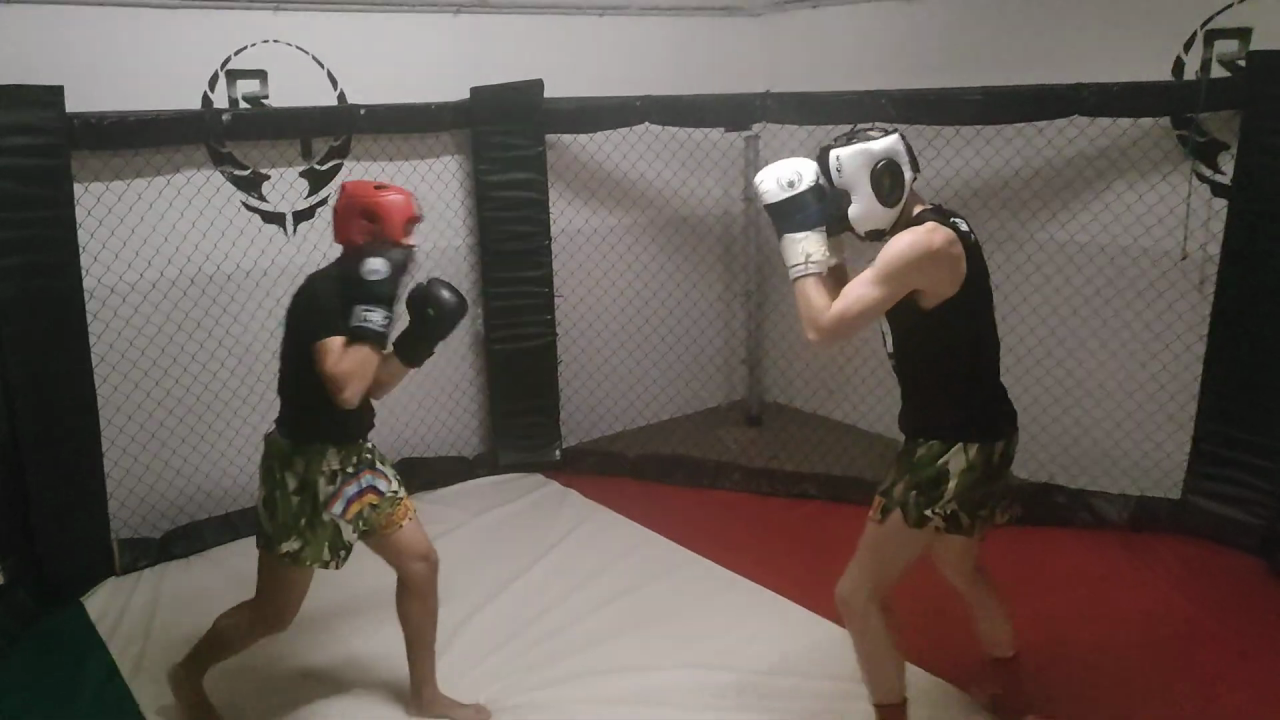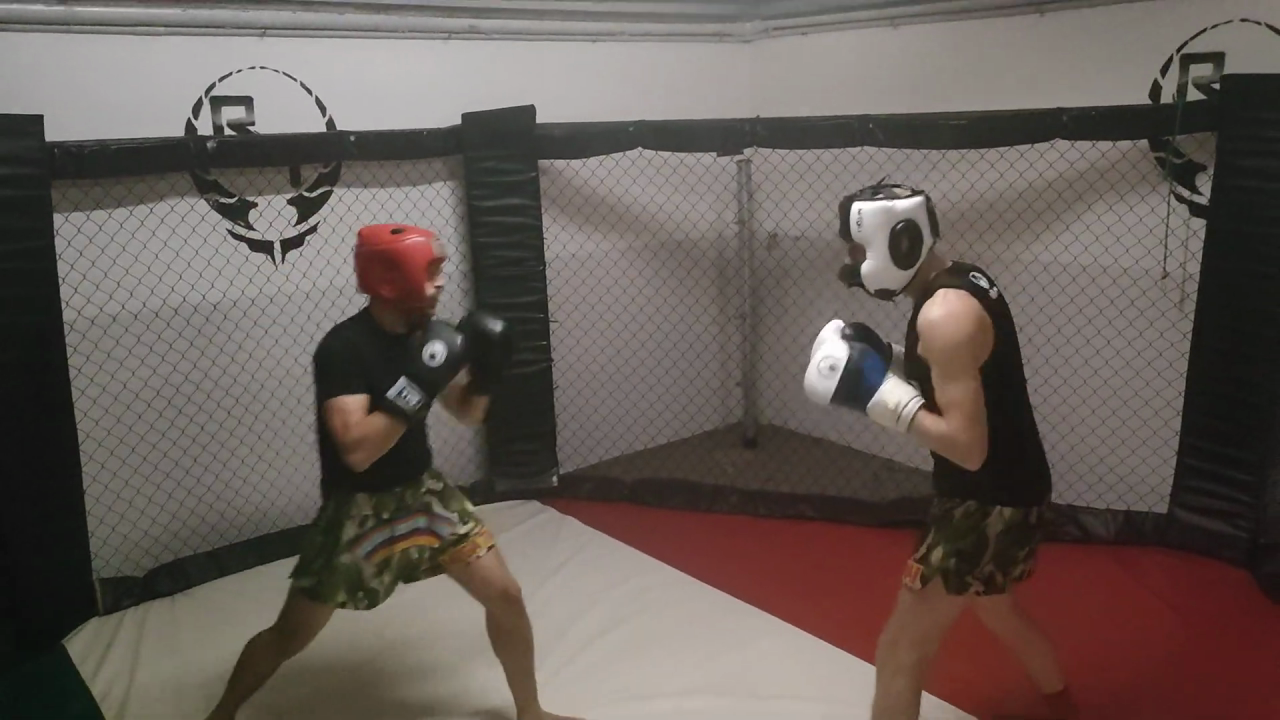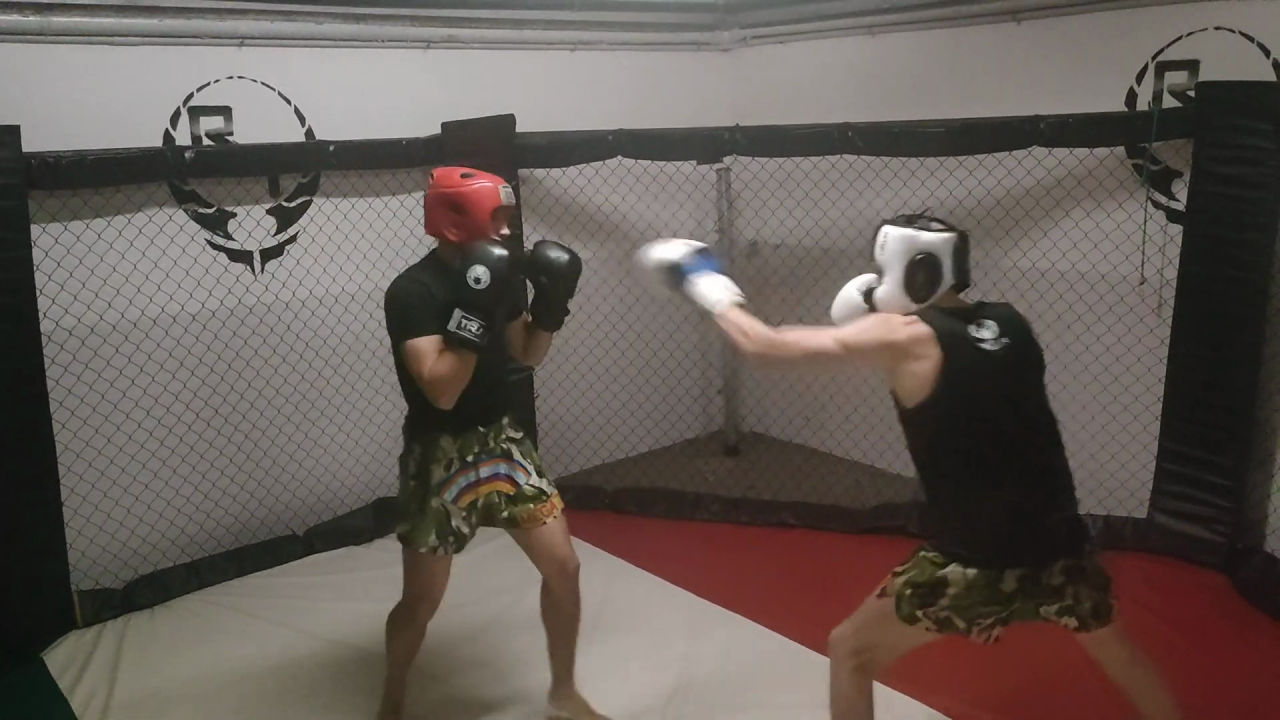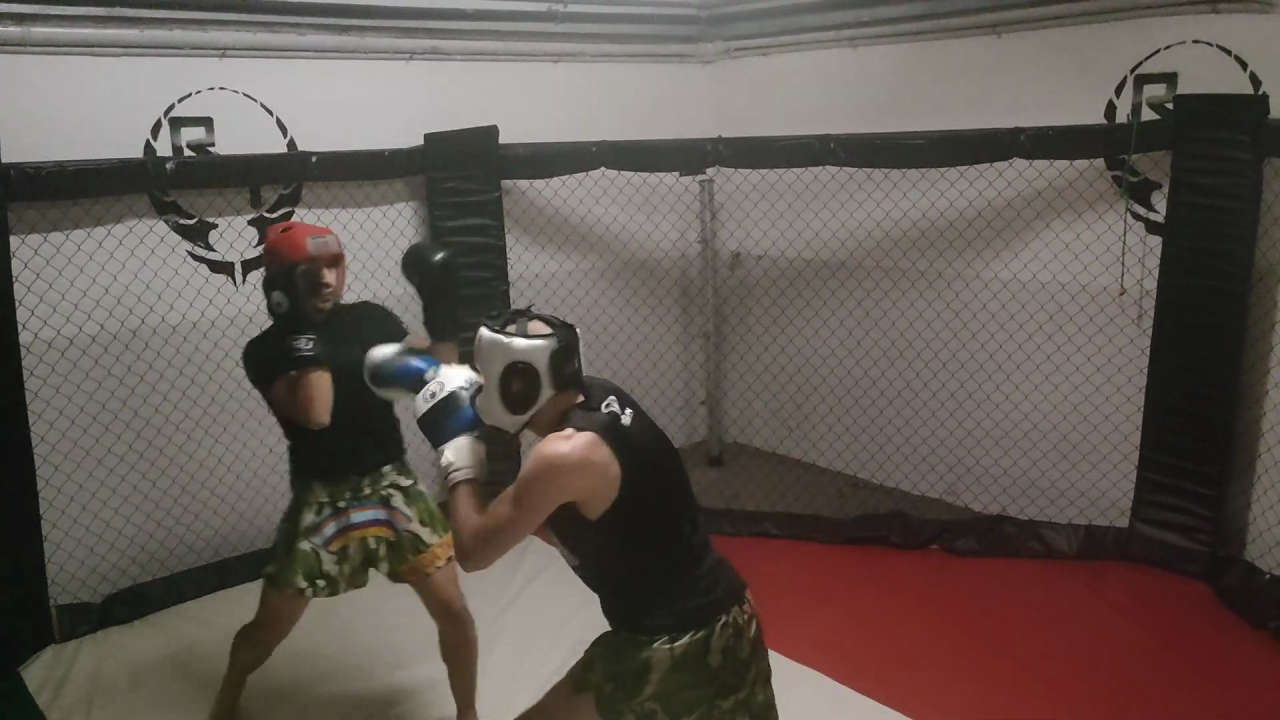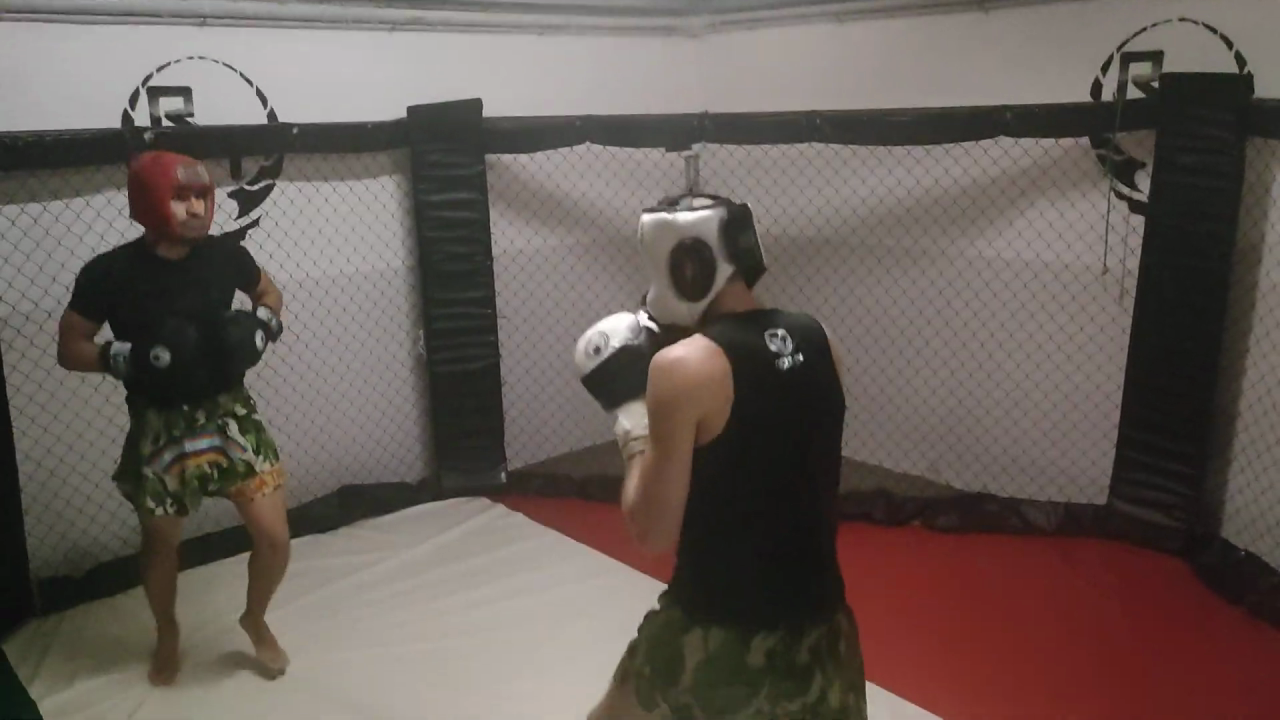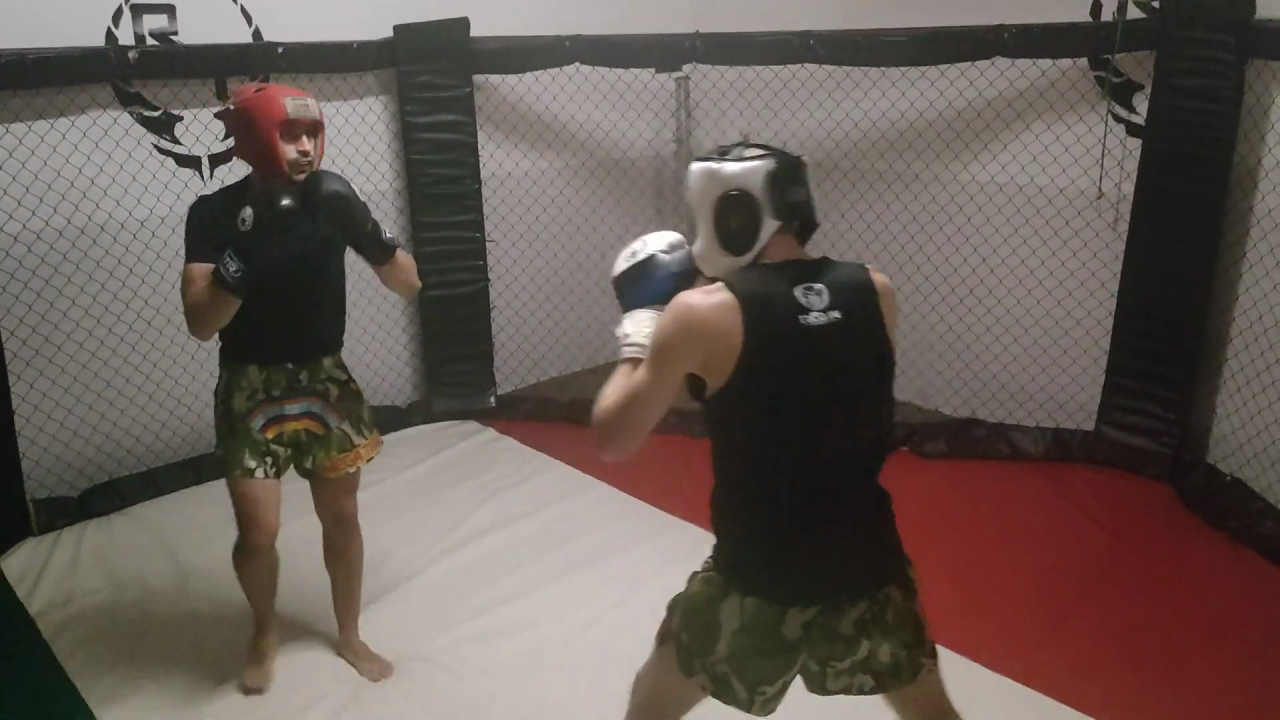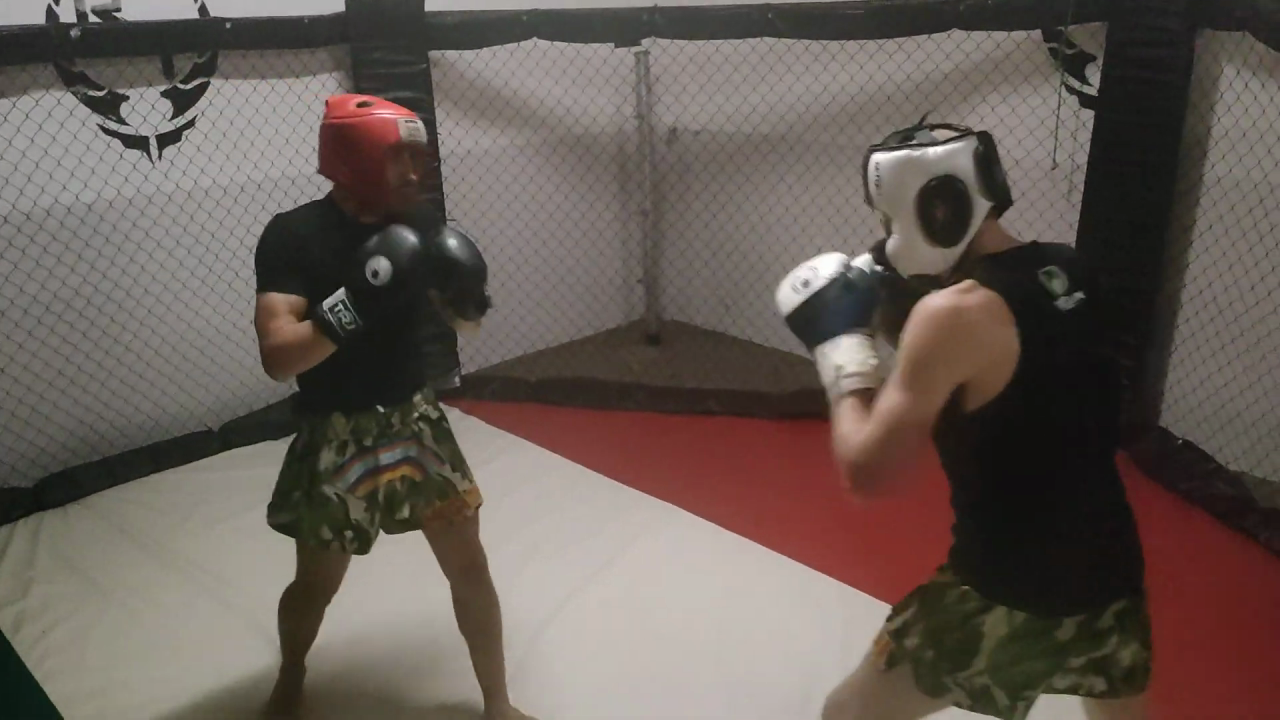
dt=0.7s
person 1, frame 1
left shoulder: (363, 290)
right shoulder: (324, 293)
right elbow: (346, 390)
left wrist: (420, 339)
right wrist: (374, 306)
left hip: (355, 455)
right hip: (306, 463)
left knee: (420, 561)
right knee: (275, 612)
right ankle: (188, 675)
person 1, frame 2
left shoulder: (424, 331)
right shoulder: (344, 349)
left elbow: (468, 414)
right elbow: (358, 451)
left wrist: (485, 373)
right wrist: (417, 381)
left hip: (422, 491)
right hip: (359, 509)
left knee: (505, 594)
right knee: (291, 636)
person 1, frame 3
left shoulder: (497, 277)
right shoulder: (411, 293)
left elbow: (527, 352)
right elbow: (439, 392)
left wrist: (554, 301)
right wrist: (473, 310)
left hip: (501, 440)
right hip: (440, 453)
left knee: (563, 566)
right knee: (422, 599)
person 1, frame 4
left shoulder: (372, 319)
right shoulder: (265, 352)
right elbow: (315, 415)
right wrist: (304, 331)
left hip: (391, 486)
right hip: (323, 498)
left knee: (452, 608)
right knee: (272, 624)
person 1, frame 5
left shoulder: (226, 254)
right shoulder: (108, 273)
left elbow: (271, 296)
right elbow: (69, 349)
left wrist: (260, 329)
right wrist: (129, 356)
left hip: (230, 413)
right hip: (161, 426)
left knee: (273, 535)
right knee: (161, 544)
left ankle: (255, 619)
right ankle: (168, 633)
person 1, frame 6
left shoulder: (329, 200)
right shoulder: (214, 214)
left elbow: (408, 286)
right elbow: (200, 323)
left wrist: (367, 231)
right wrist: (243, 256)
left hip: (326, 378)
right hip: (253, 387)
left knee: (341, 516)
right knee: (259, 532)
left ankle: (348, 635)
right ankle: (263, 630)
person 1, frame 7
left shoulder: (414, 225)
right shoulder: (293, 236)
left elbow: (458, 316)
right elbow: (278, 358)
left wrist: (467, 298)
right wrist: (357, 303)
left hip: (416, 419)
right hip: (336, 436)
left knee: (469, 567)
right knee: (317, 584)
person 2, frame 1
left shoulder: (923, 244)
right shoulder: (932, 231)
left elbow: (823, 328)
right elbow: (850, 308)
left wrist: (798, 232)
right wrist: (823, 238)
left hip: (951, 448)
right hip: (976, 437)
left knee: (856, 596)
right knee: (958, 568)
person 2, frame 2
left shoulder: (944, 313)
right shoulder: (957, 287)
left elbow: (969, 447)
left wrist: (876, 392)
right wrist: (882, 361)
left hip: (986, 499)
right hip: (1009, 489)
left knee: (900, 651)
right knee: (998, 611)
person 2, frame 3
left shoulder: (904, 337)
right shoulder: (1014, 322)
left elbow: (762, 344)
left wrist: (705, 281)
left hip: (972, 563)
right hip: (1060, 546)
left knee: (850, 652)
right knee: (1118, 654)
person 2, frame 4
left shoulder: (563, 454)
right shoulder: (604, 395)
left elbow: (474, 550)
left wrist: (456, 447)
left hip: (668, 648)
right hip: (728, 617)
person 2, frame 5
left shoulder: (682, 366)
right shoulder: (814, 337)
left elbow: (652, 531)
left wrist: (633, 415)
left hip: (713, 627)
right hip: (814, 617)
person 2, frame 6
left shoulder: (702, 313)
right shoulder: (875, 292)
left elbow: (612, 440)
left wrist: (640, 321)
left hip: (758, 586)
right hip: (868, 571)
person 2, frame 7
left shoulder: (953, 314)
right shoulder: (1073, 273)
left elbow: (869, 473)
left wrist: (841, 345)
left hip: (1008, 596)
right hip: (1111, 577)
